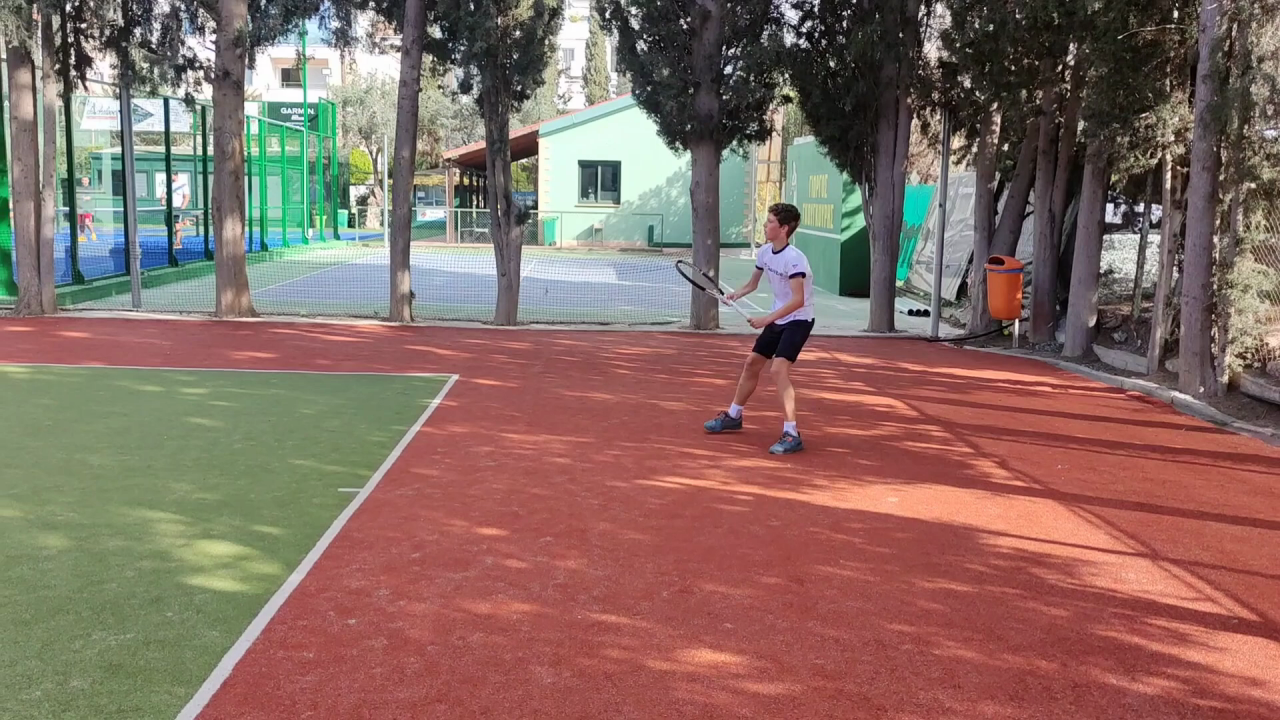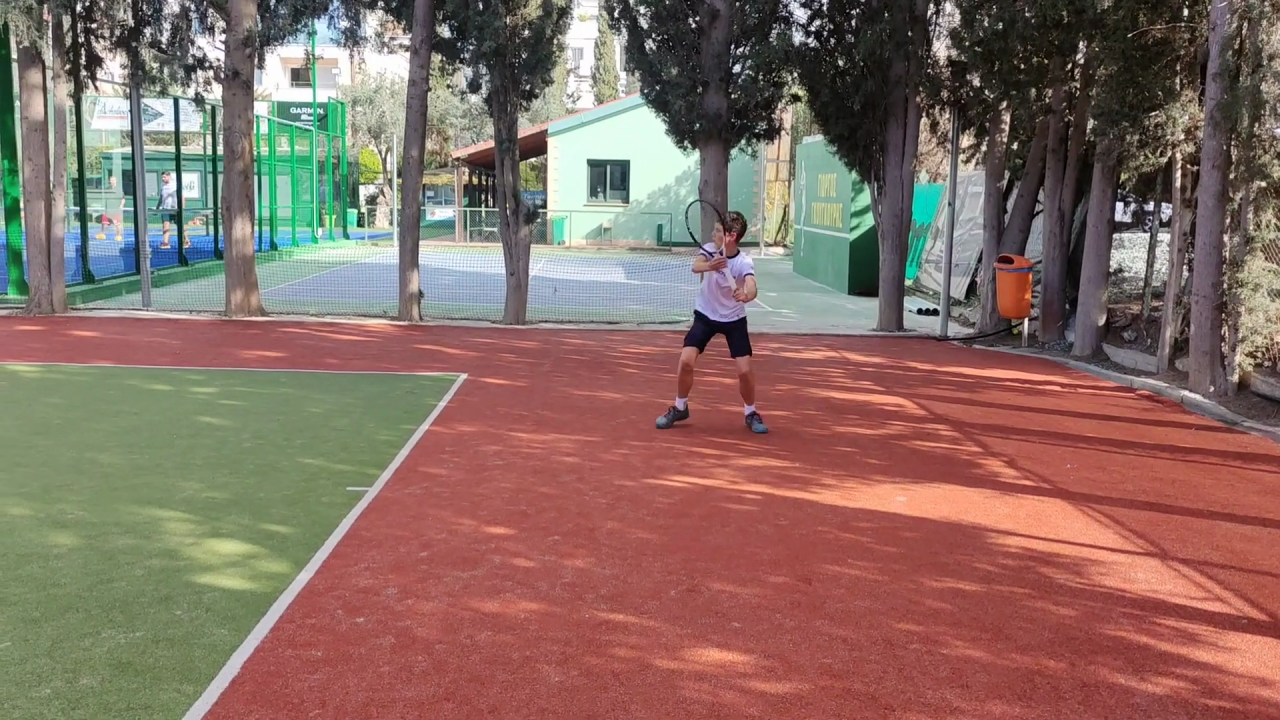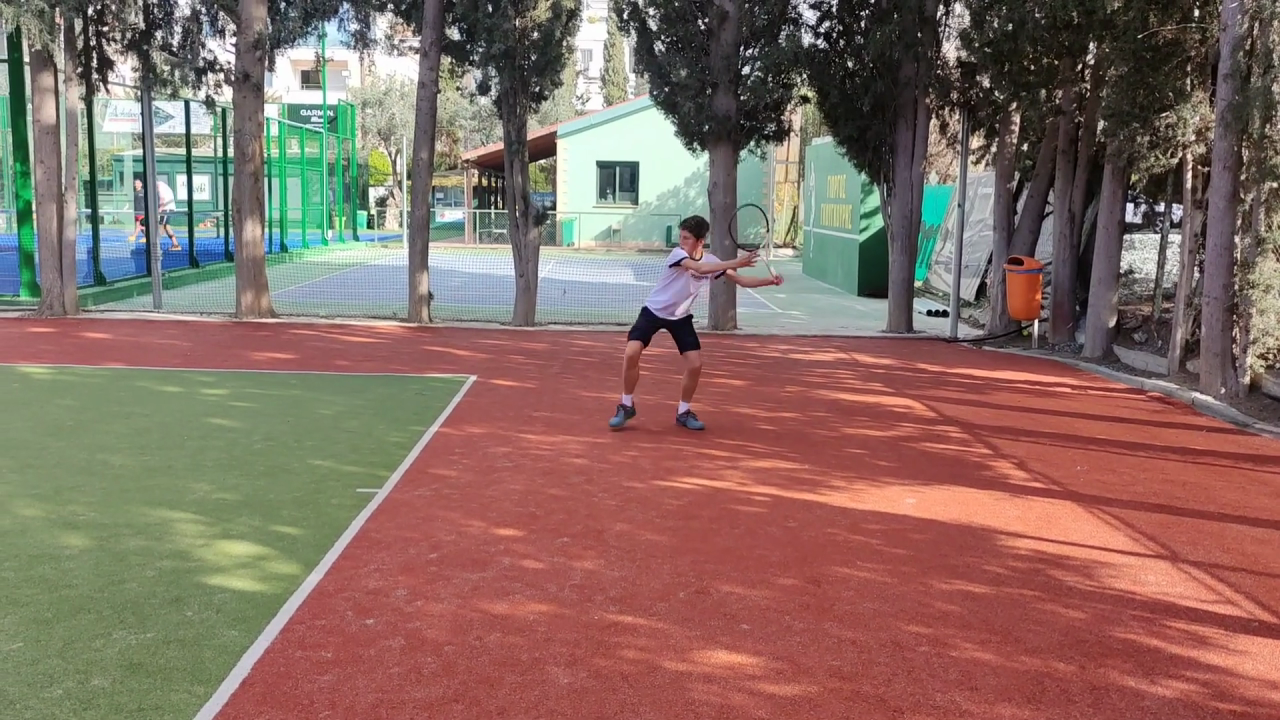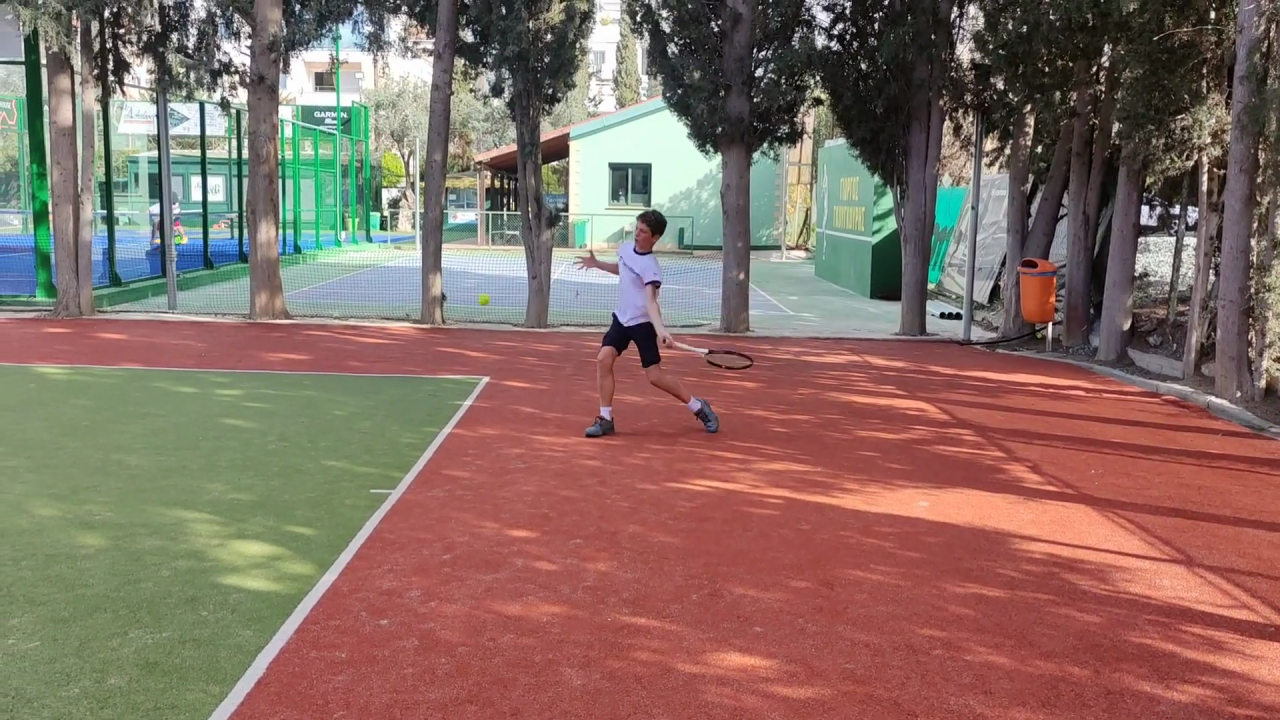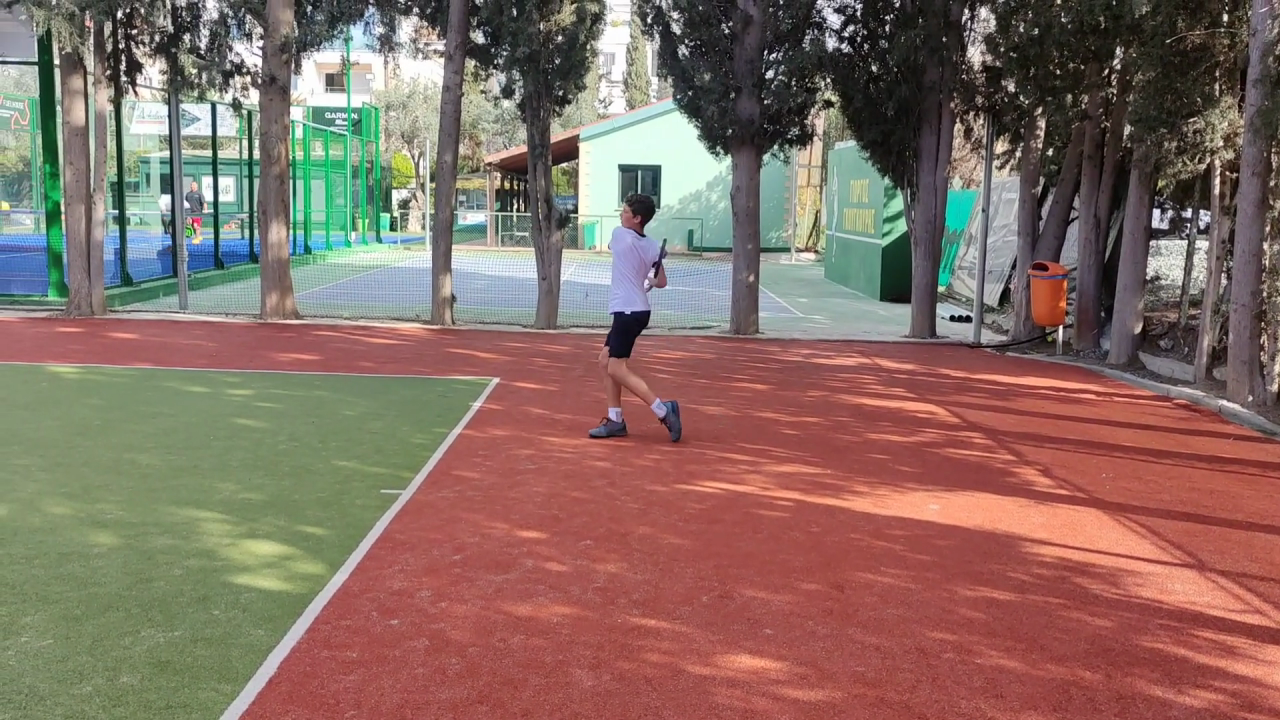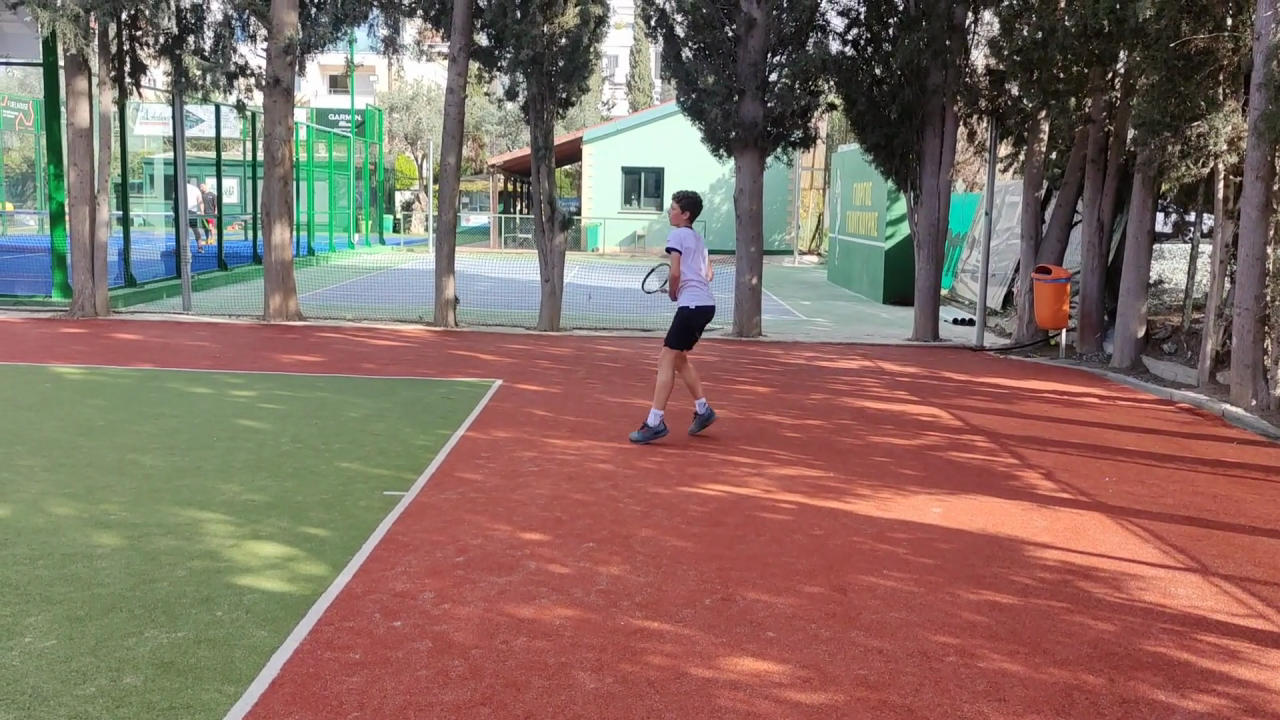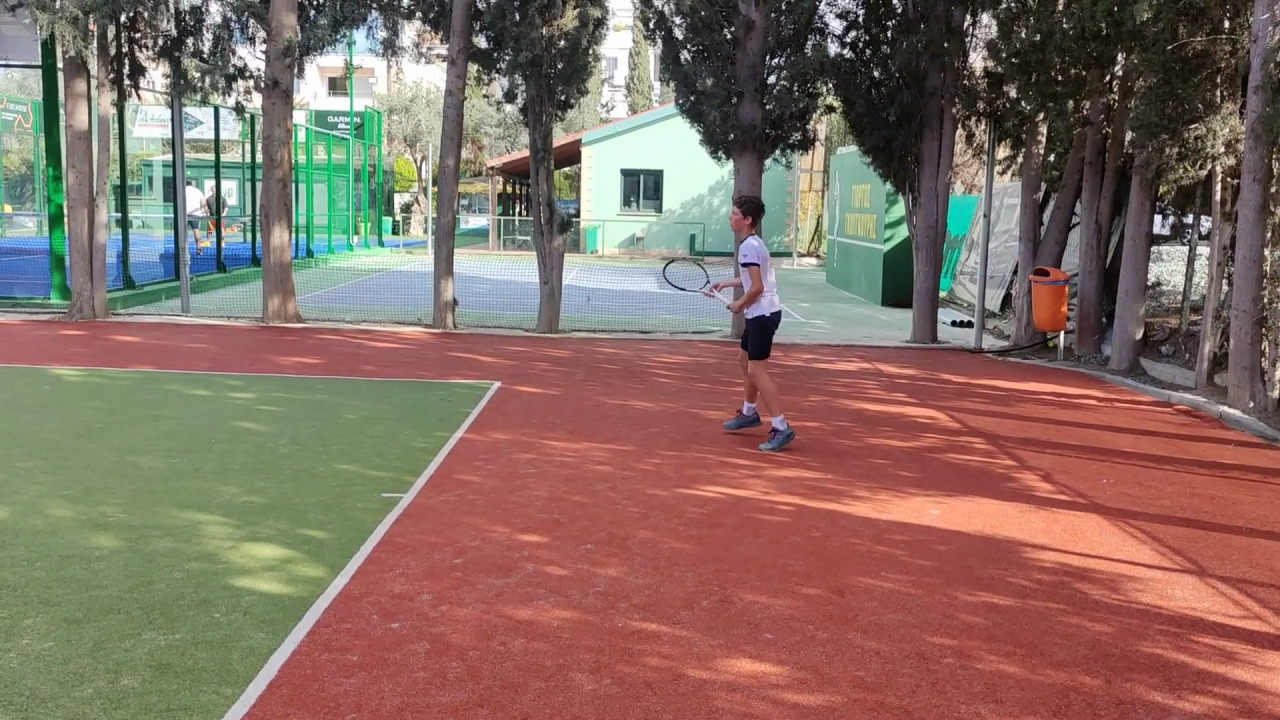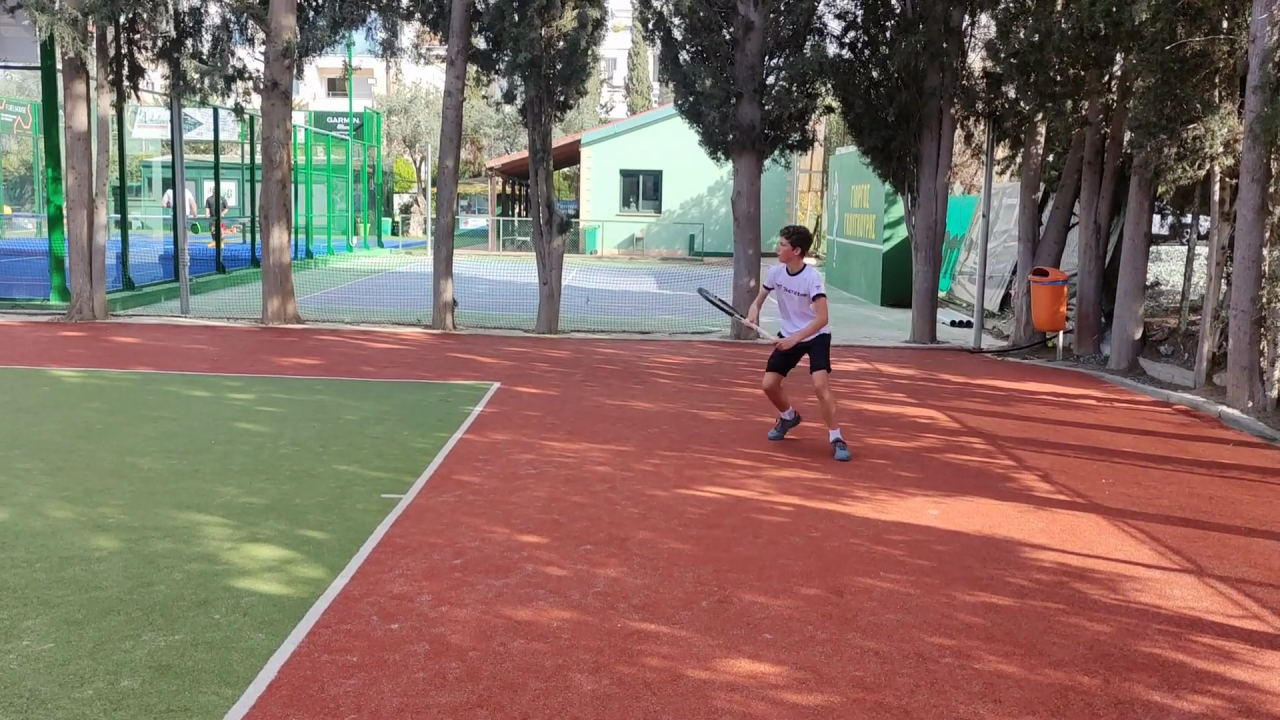
dt=0.5s
person 1, frame 1
left shoulder: (795, 258)
right shoulder: (764, 252)
left elbow: (798, 300)
right elbow: (753, 283)
left wrist: (767, 318)
right wrist: (736, 294)
left hip: (798, 321)
right hip: (779, 320)
left knee: (778, 370)
right knee: (751, 364)
left ankle: (791, 434)
right ankle: (733, 416)
person 1, frame 2
left shoulder: (745, 263)
right shoulder: (710, 249)
left elbow: (752, 290)
right elbow: (696, 267)
left wrist: (745, 296)
right wrist: (710, 267)
left hip: (734, 320)
right hip: (706, 315)
left knee: (744, 370)
right knee: (686, 360)
left ankle: (751, 413)
right ankle: (679, 408)
person 1, frame 3
left shoulder: (710, 261)
right shoulder: (678, 254)
left elbow: (741, 281)
right elbow: (699, 268)
left wrist: (770, 281)
right wrist: (735, 263)
left hip: (680, 316)
right hip: (653, 311)
left knee: (694, 365)
right knee: (631, 353)
left ankle: (683, 411)
right ankle: (626, 405)
person 1, frame 4
left shoulder: (651, 267)
right shoulder: (627, 248)
left elbow: (651, 303)
left wrist: (661, 331)
right wrist: (596, 263)
left hip: (643, 323)
right hip: (622, 319)
left knee: (655, 376)
right knee: (603, 360)
left ankle: (698, 407)
right ankle: (605, 418)
person 1, frame 5
left shoulder: (619, 234)
right shoulder: (653, 245)
right elbow: (661, 281)
left hip: (628, 311)
right hip: (639, 310)
left knee: (616, 368)
right knee: (607, 361)
left ankle: (663, 409)
right ankle: (616, 420)
person 1, frame 6
left shoulder: (676, 235)
right shoulder: (699, 239)
left elbow: (675, 272)
left wrist: (672, 291)
left hip: (692, 306)
right hip: (705, 306)
left knee: (666, 359)
right knee: (680, 359)
left ankle: (654, 423)
right ankle: (703, 410)
person 1, frame 7
left shoulder: (750, 247)
right shoulder: (749, 244)
left elbow: (758, 287)
left wrist: (739, 304)
right wrist: (726, 283)
left hip: (764, 314)
right hip: (756, 314)
left knee: (756, 370)
right knee: (745, 362)
left ankle: (781, 429)
right ankle: (749, 413)
person 1, frame 8
left shoulder: (813, 277)
right shoulder: (775, 272)
left elbow: (823, 318)
right elbow: (759, 299)
left wrist: (794, 339)
right wrist: (753, 313)
left hip: (816, 336)
right hip: (789, 336)
left knee: (820, 384)
right knee: (769, 384)
left ankle: (836, 439)
right ankle: (788, 416)
